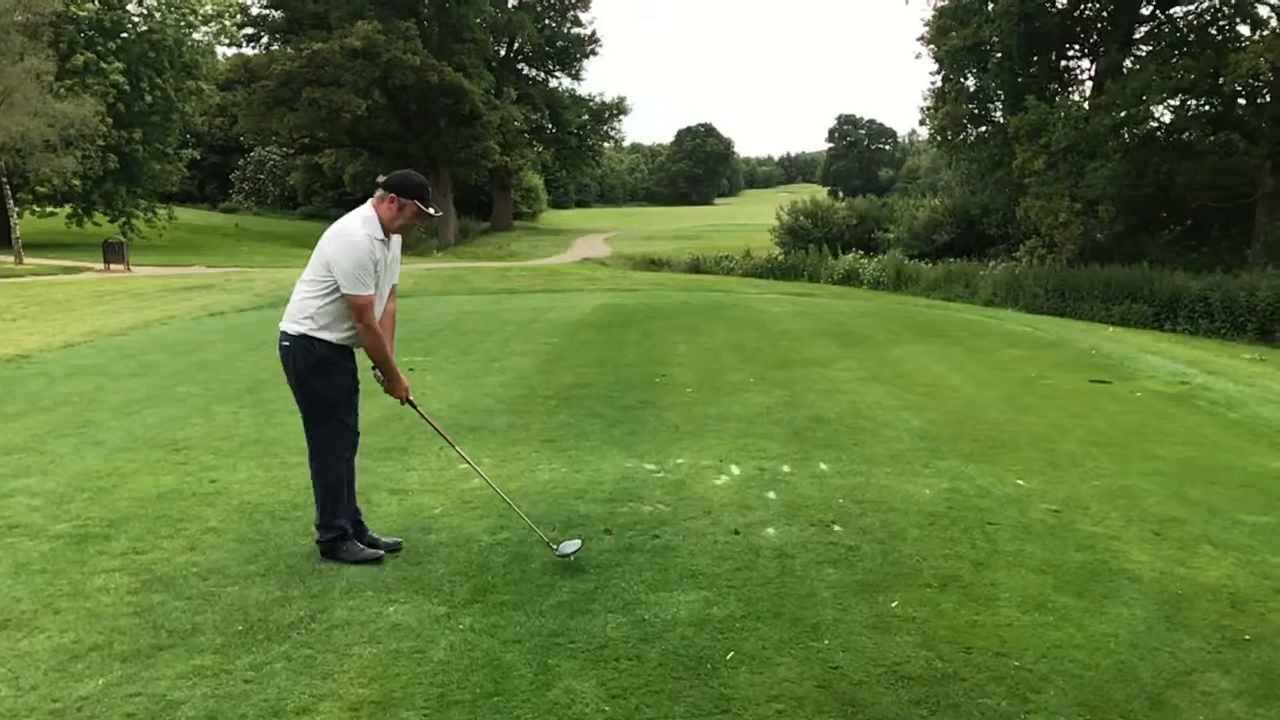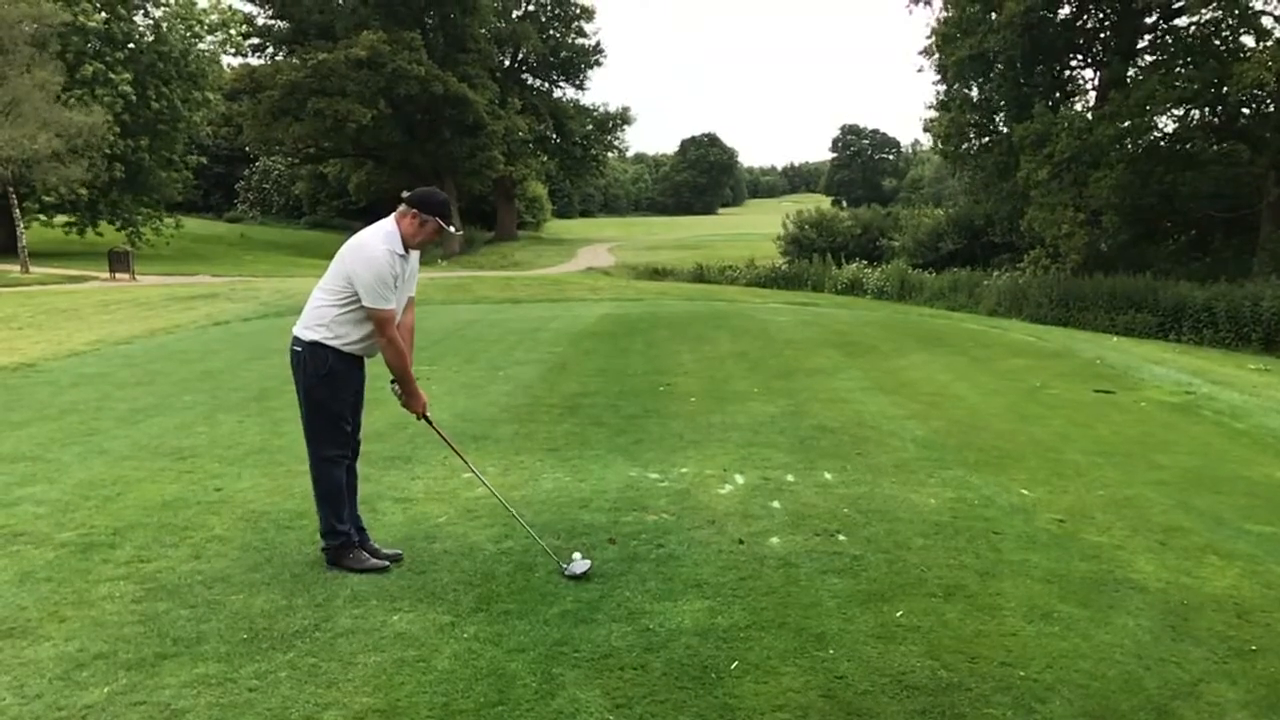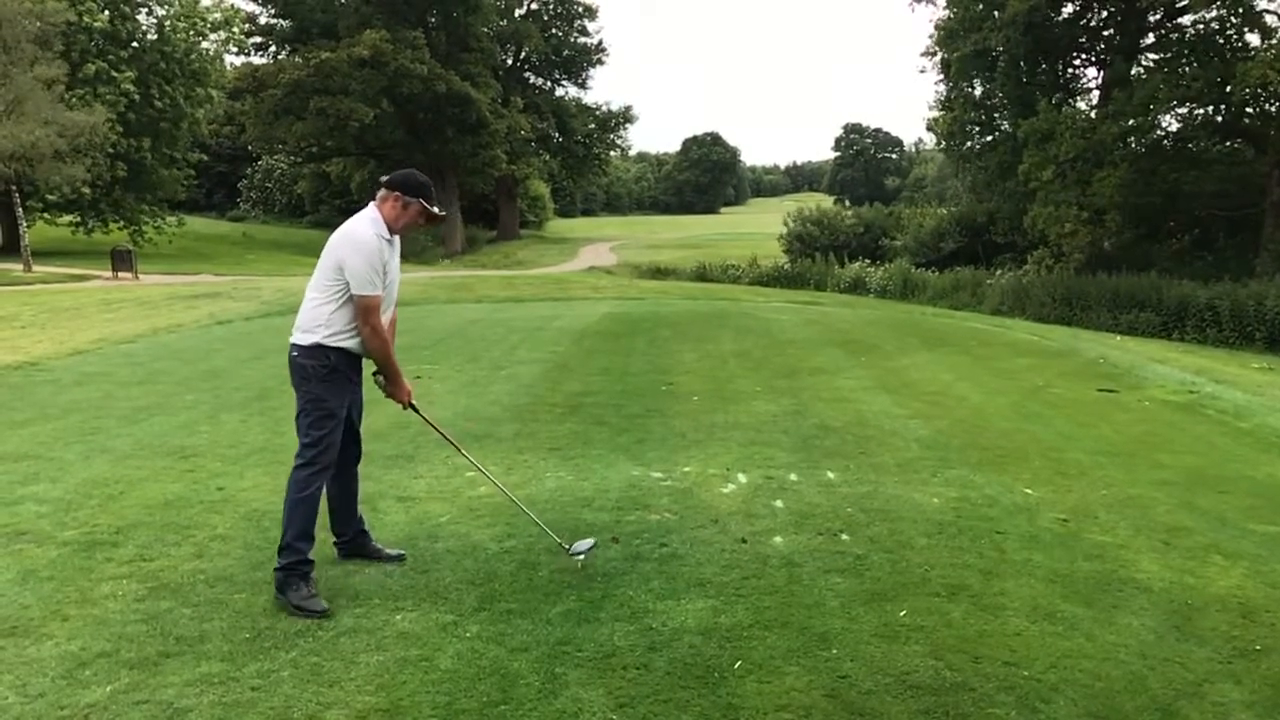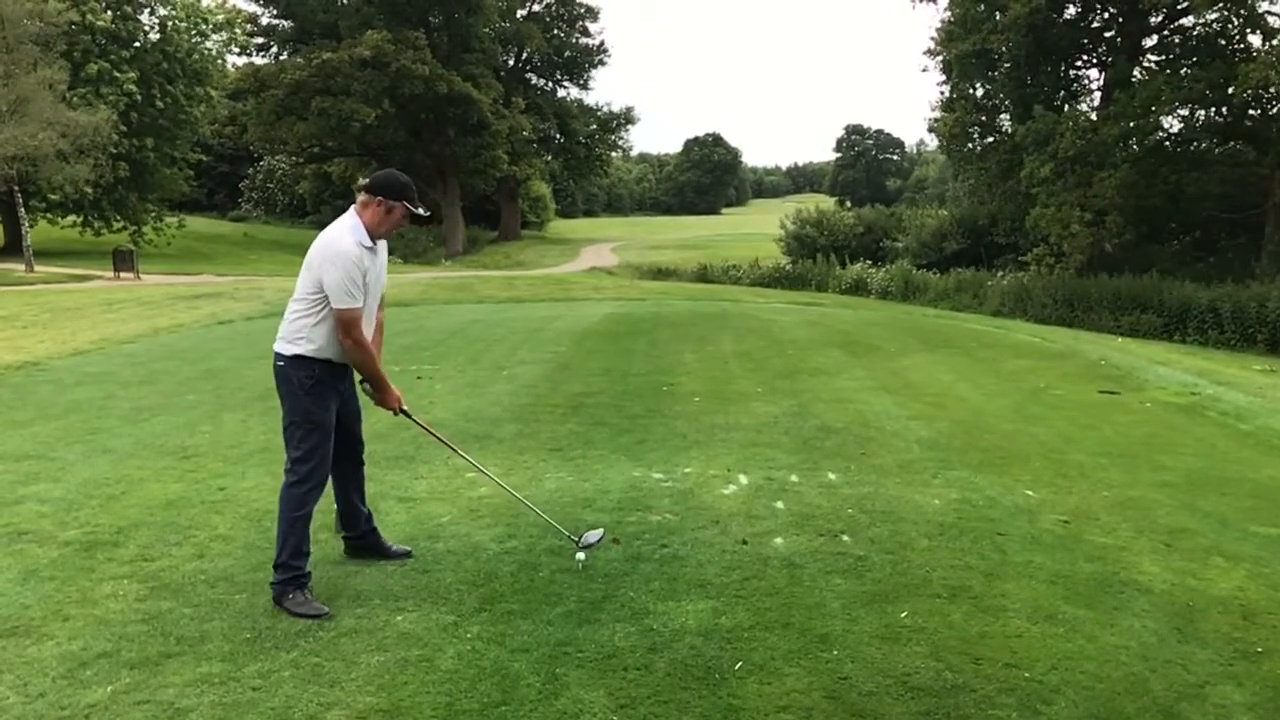
dt=0.7s
person 1, frame 1
left shoulder: (390, 236)
right shoulder: (355, 239)
left elbow: (387, 302)
right elbow: (364, 322)
left wrist: (389, 366)
right wrist: (392, 375)
left hip: (334, 345)
right hip: (310, 344)
left knee: (341, 441)
right knee: (333, 442)
left ankle: (350, 528)
right ankle: (333, 538)
person 1, frame 2
left shoulder: (408, 249)
right shoulder: (376, 253)
left elbow: (404, 316)
right elbow: (386, 335)
left wrist: (407, 380)
right wrist: (412, 390)
left hip: (346, 354)
right hip: (320, 352)
left knee: (346, 449)
right knee: (330, 450)
left ankle: (352, 537)
right ankle: (339, 544)
person 1, frame 3
left shoulder: (387, 236)
right shoulder: (363, 239)
left elbow: (387, 312)
right elbow: (370, 323)
left wrist: (388, 371)
right wrist: (396, 379)
left hip: (341, 357)
right hip: (321, 357)
left knee: (346, 453)
right knee: (317, 458)
left ankle: (351, 538)
right ankle: (292, 570)
person 1, frame 4
left shoulder: (375, 242)
right shoulder: (343, 249)
left elbow: (374, 312)
right elbow: (350, 335)
left wrist: (376, 375)
right wrist: (383, 387)
left hip: (336, 365)
right hip: (305, 366)
left knee: (349, 455)
right knee: (308, 470)
left ankle: (360, 536)
right ankle: (289, 581)
